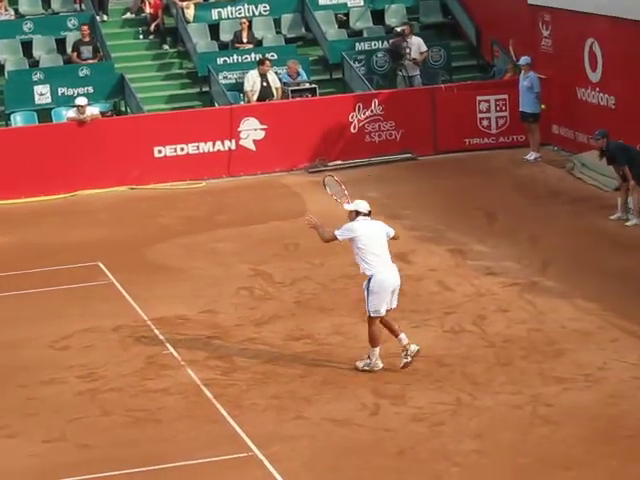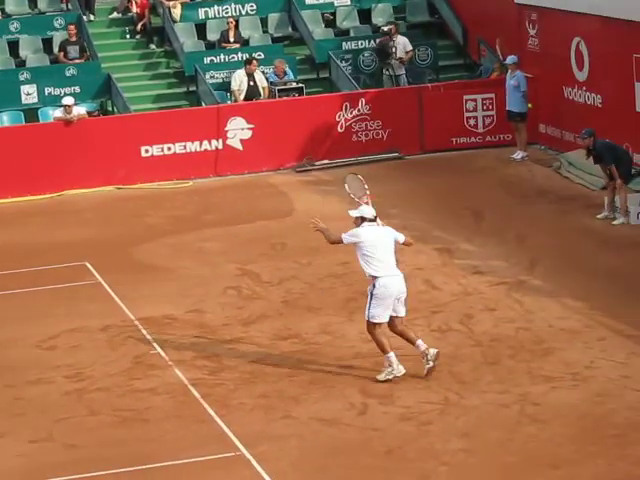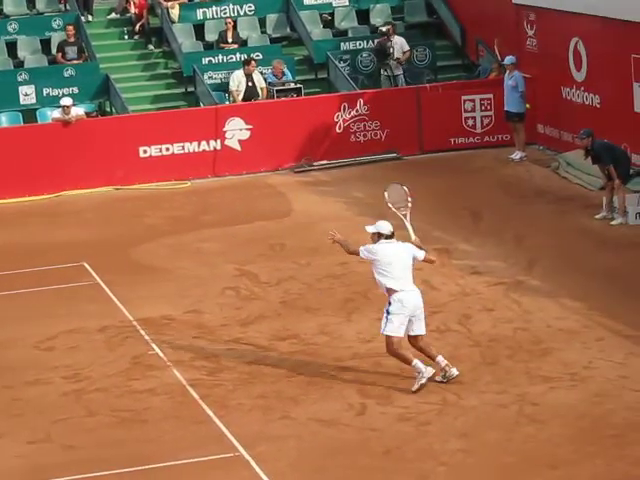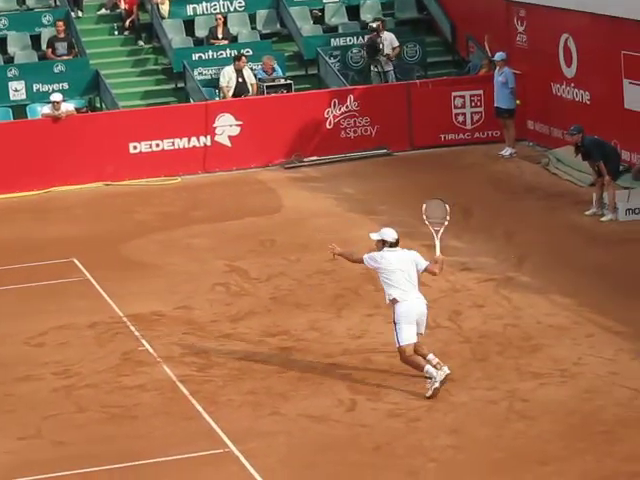
dt=0.1s
person 1, frame 1
left shoulder: (353, 227)
right shoulder: (379, 225)
left elbow: (326, 238)
right elbow: (394, 236)
left wrist: (315, 225)
left hip: (378, 277)
right hip: (392, 273)
left knee: (373, 320)
right knee: (382, 317)
left ankle: (373, 359)
right ankle: (408, 347)
person 1, frame 2
left shoulder: (359, 233)
right shoulder: (387, 230)
left elbow: (332, 240)
right elbow: (409, 242)
left wrist: (323, 229)
left hip: (382, 285)
right hip: (398, 281)
left knee: (373, 328)
right knee: (396, 327)
left ankle: (393, 366)
right ankle: (427, 352)
person 1, frame 3
left shoulder: (376, 249)
right shoulder: (407, 247)
left elbow: (351, 250)
right elbow: (432, 259)
left wrist: (340, 240)
right wrist: (419, 246)
left hip: (400, 301)
right hip: (415, 297)
left knee: (393, 347)
right knee: (419, 343)
left ankle: (422, 371)
right ankle: (448, 369)
person 1, frame 4
left shoulder: (379, 258)
right shoulder: (411, 255)
left elbow: (354, 258)
right elbow: (435, 271)
left wrist: (340, 252)
right wrist: (439, 261)
left hip: (404, 308)
right hip: (420, 304)
left knee: (407, 357)
right knee: (413, 346)
left ankle: (435, 375)
right ankle: (440, 368)
